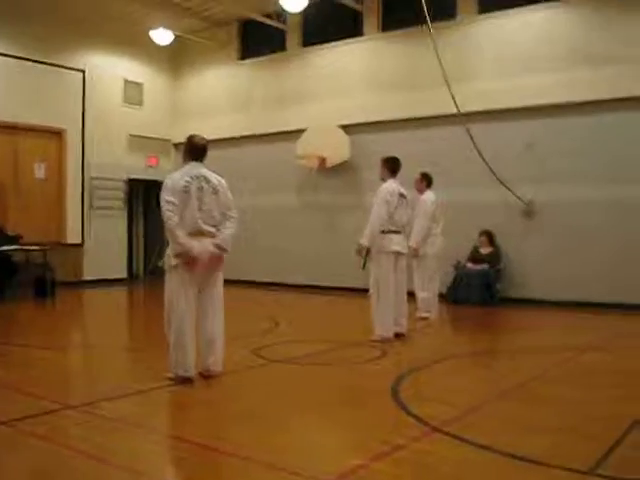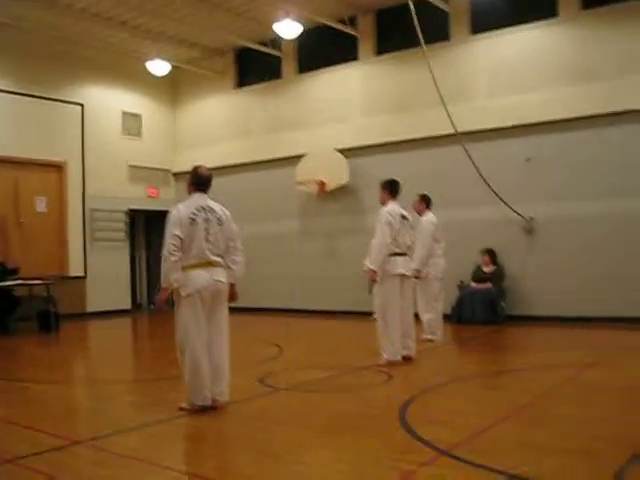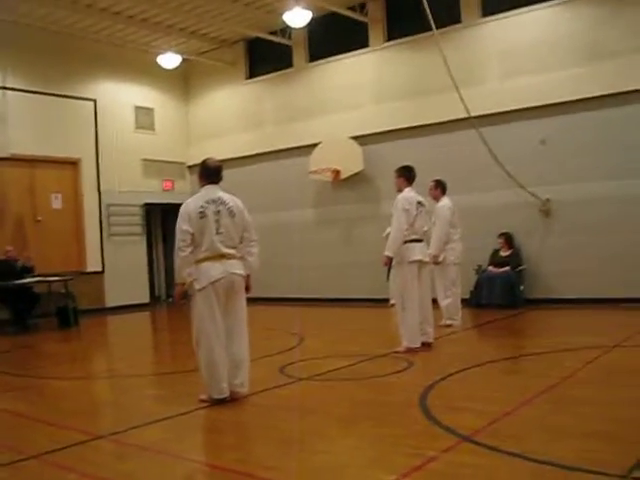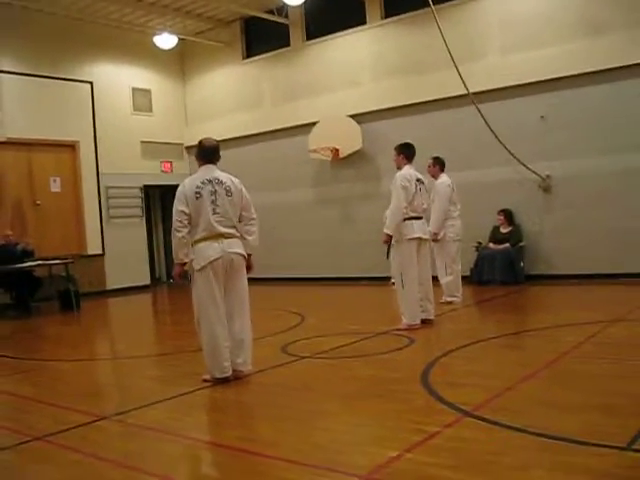
dt=0.7s
person 1, frame 1
left shoulder: (173, 180)
right shoulder: (218, 182)
left elbow: (171, 219)
right elbow: (230, 216)
left wrist: (184, 249)
right wrist: (221, 247)
left hip: (185, 250)
right hip: (212, 249)
left knee: (181, 312)
right knee: (211, 310)
left ankle: (183, 369)
right ankle: (211, 365)
person 1, frame 2
left shoulder: (180, 211)
right shoulder: (223, 213)
left elbow: (171, 252)
right elbow: (234, 250)
left wrist: (166, 286)
right wrist: (232, 282)
left hip: (191, 280)
right hip: (217, 279)
left knee: (193, 342)
right knee: (217, 339)
left ankle: (200, 398)
right ankle: (217, 395)
person 1, frame 3
left shoulder: (190, 206)
right shoulder: (236, 203)
left elbow: (183, 247)
right elbow: (249, 242)
left wrist: (181, 280)
right wrist: (247, 273)
left hip: (206, 273)
right hip: (233, 271)
left knee: (210, 334)
right knee: (236, 331)
left ankle: (218, 390)
right ankle: (237, 386)
person 1, frame 4
left shoulder: (187, 187)
right shoulder: (234, 183)
left elbow: (180, 227)
right elbow: (249, 221)
left wrist: (180, 260)
right wrist: (248, 252)
left hip: (205, 253)
right hip: (233, 250)
left knee: (211, 315)
right knee: (237, 310)
left ankle: (221, 369)
right ankle: (240, 364)
person 2, frame 1
left shoulder: (385, 189)
right shoulder: (403, 192)
left elbow: (377, 219)
right elbow: (405, 219)
left wrist: (364, 242)
right wrist: (400, 236)
left hip: (385, 241)
right hip: (399, 242)
left knee: (383, 289)
right knee: (398, 287)
left ankle: (384, 330)
right ankle: (399, 327)
person 2, frame 2
left shoulder: (386, 212)
right shoulder: (404, 214)
left elbow: (382, 242)
right elbow: (408, 242)
left wrist: (373, 267)
left hip: (389, 265)
right hip: (403, 263)
left knee: (388, 312)
right knee: (404, 310)
left ankle: (392, 354)
right ankle: (407, 350)
person 2, frame 3
left shoulder: (402, 199)
right shoulder: (420, 200)
left elbow: (399, 229)
right elbow: (422, 227)
left wrist: (389, 253)
left hip: (406, 252)
right hip: (420, 249)
left knee: (407, 298)
right knee: (421, 296)
left ankle: (411, 341)
right ankle: (425, 336)
person 2, frame 4
left shoulder: (401, 177)
right shoulder: (419, 178)
left elbow: (398, 207)
right elbow: (423, 205)
left wrist: (388, 231)
left hip: (405, 229)
right hip: (420, 227)
left knee: (406, 276)
right knee: (422, 274)
left ankle: (412, 319)
right ankle: (426, 313)
person 3, frame 1
left shoulder: (425, 200)
right shoulder: (429, 198)
left elbow: (423, 224)
left wrist: (415, 245)
right wrist: (416, 243)
left hip: (426, 244)
right hip: (429, 243)
left knee: (425, 279)
right knee: (428, 279)
left ankle: (427, 311)
right ankle: (428, 310)
person 3, frame 2
left shoulder: (426, 221)
right shoulder: (430, 219)
left elbow: (424, 247)
left wrist: (417, 268)
right wrist: (419, 266)
left hip: (429, 267)
right hip: (432, 265)
left knee: (429, 301)
right knee: (432, 301)
left ankle: (432, 333)
right ankle: (433, 331)
person 3, frame 3
left shoulder: (442, 206)
right shoulder: (445, 205)
left elbow: (441, 232)
left wrist: (435, 253)
right wrist: (436, 252)
left hip: (447, 252)
right hip: (449, 251)
left knee: (447, 287)
right knee: (450, 286)
left ankle: (451, 318)
right ankle: (452, 317)
person 3, frame 4
left shoulder: (441, 183)
right shoulder: (444, 182)
left elbow: (440, 209)
left wrist: (435, 230)
right wrist: (436, 229)
left hip: (447, 229)
right hip: (449, 227)
left knee: (447, 264)
right knee: (451, 263)
left ankle: (452, 295)
right ankle: (453, 294)
